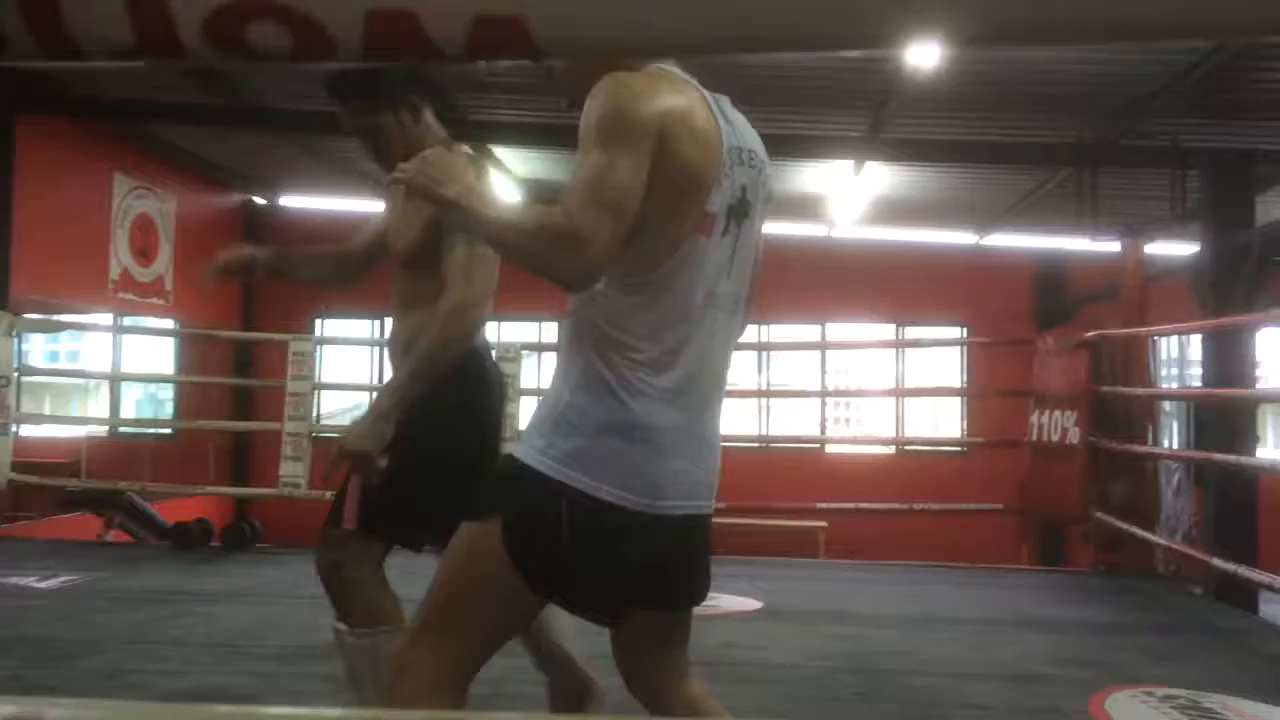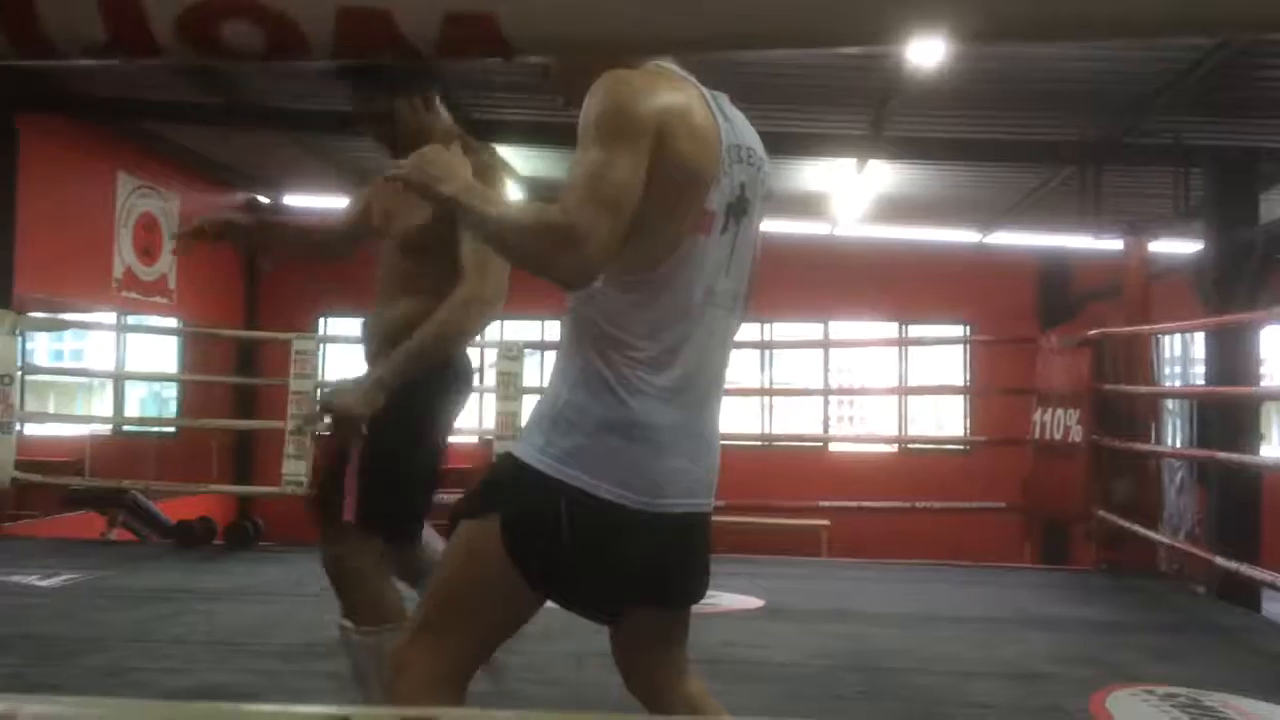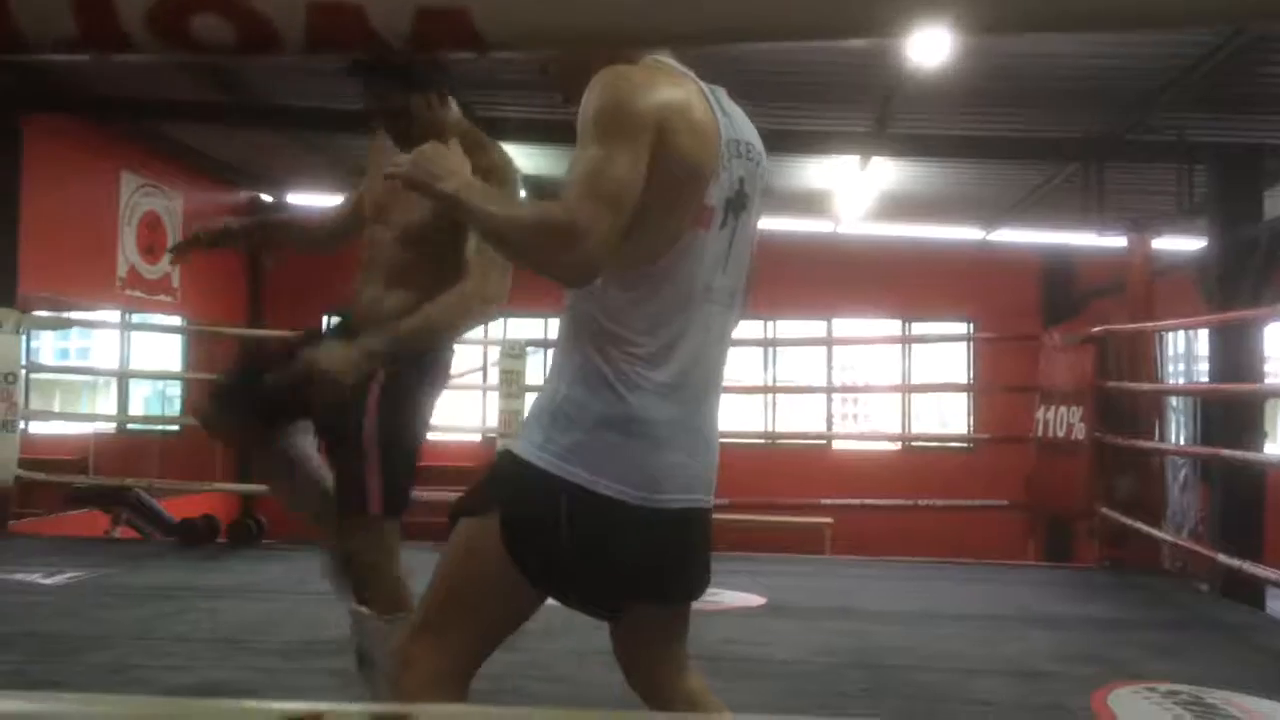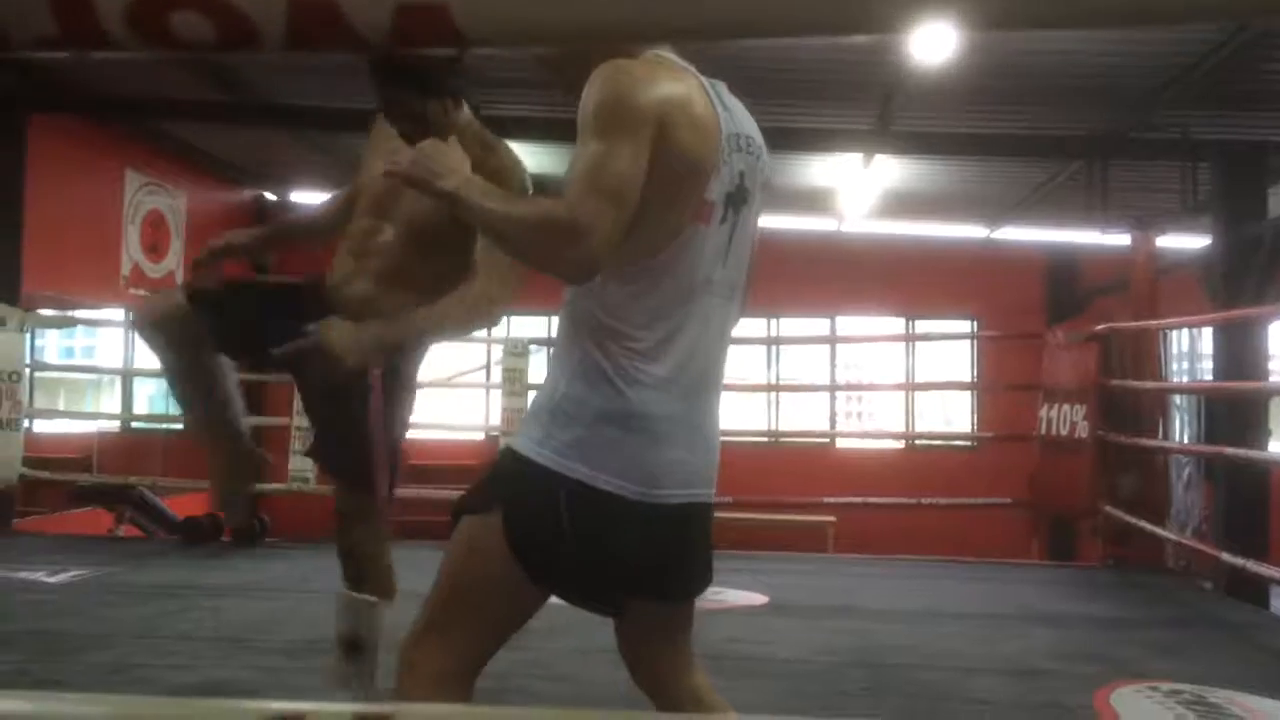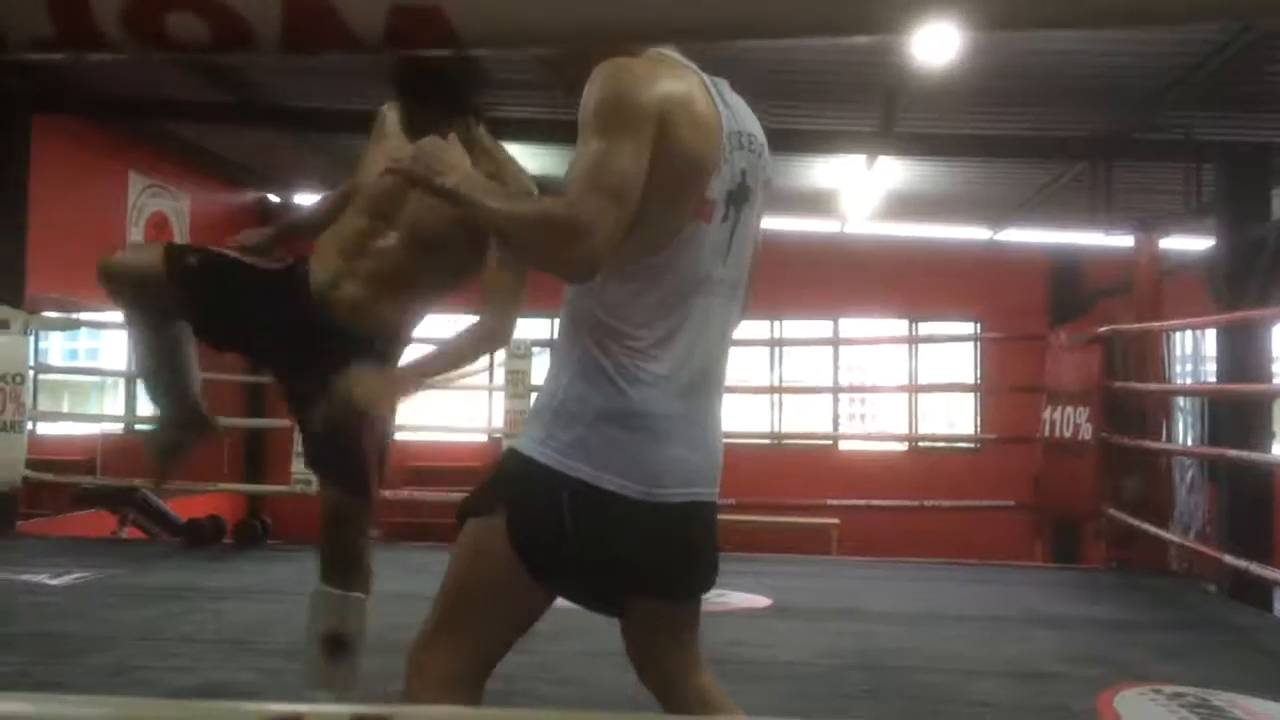
dt=0.1s
person 1, frame 1
left shoulder: (630, 96)
right shoulder: (740, 135)
left elbow: (575, 252)
left wrist: (462, 194)
left hip: (589, 458)
right hip: (679, 474)
left knee: (427, 666)
person 1, frame 2
left shoulder: (629, 95)
right shoulder: (739, 134)
left elbow: (574, 251)
left wrist: (462, 191)
left hip: (589, 456)
right hip: (677, 472)
left knee: (427, 664)
person 1, frame 3
left shoulder: (628, 90)
right shoulder: (736, 126)
left elbow: (576, 249)
left wrist: (459, 187)
left hip: (587, 453)
right hip: (678, 468)
left knee: (430, 662)
right knee: (667, 677)
person 1, frame 4
left shoulder: (627, 85)
right shoulder: (736, 120)
left elbow: (578, 245)
left wrist: (460, 185)
left hip: (589, 448)
right hip: (678, 463)
left knee: (434, 661)
right knee: (673, 675)
person 1, frame 5
left shoulder: (629, 82)
right shoulder: (739, 118)
left elbow: (578, 243)
left wrist: (459, 181)
left hip: (591, 447)
right hip: (684, 462)
left knee: (443, 664)
person 2, frame 1
right shoulder: (417, 188)
left elbow: (464, 305)
right elbow: (350, 263)
left wrist: (383, 413)
right wrist: (266, 259)
left hip: (444, 396)
right hip: (458, 391)
left knee: (343, 552)
right ankle: (568, 679)
person 2, frame 2
left shoulder: (474, 170)
left elbow: (482, 295)
right elbow: (335, 234)
left wrist: (379, 383)
right wrist: (248, 227)
left hip: (416, 381)
right hip: (398, 376)
left knee: (349, 544)
person 2, frame 3
left shoulder: (484, 168)
right shoulder: (392, 146)
left elbow: (486, 292)
right elbow: (341, 225)
left wrist: (367, 352)
right wrist: (245, 232)
left hip: (398, 362)
right hip: (355, 337)
left knee: (362, 531)
right knee: (233, 409)
right ankle: (332, 508)
person 2, frame 4
left shoulder: (495, 172)
right shoulder: (388, 135)
left elbow: (489, 298)
left wrist: (375, 341)
right wrist: (258, 237)
left hip: (379, 347)
right hip: (321, 304)
left knee: (361, 517)
right knee: (163, 316)
left ankle: (365, 699)
right ankle: (235, 456)
person 2, frame 5
left shoulder: (504, 193)
right shoulder: (392, 126)
left elbow: (498, 323)
left wrist: (398, 378)
right wrist: (271, 237)
left hip: (355, 346)
right hip: (292, 291)
left knee: (345, 515)
right knee: (129, 272)
left ankle: (334, 694)
right ankle: (181, 414)
